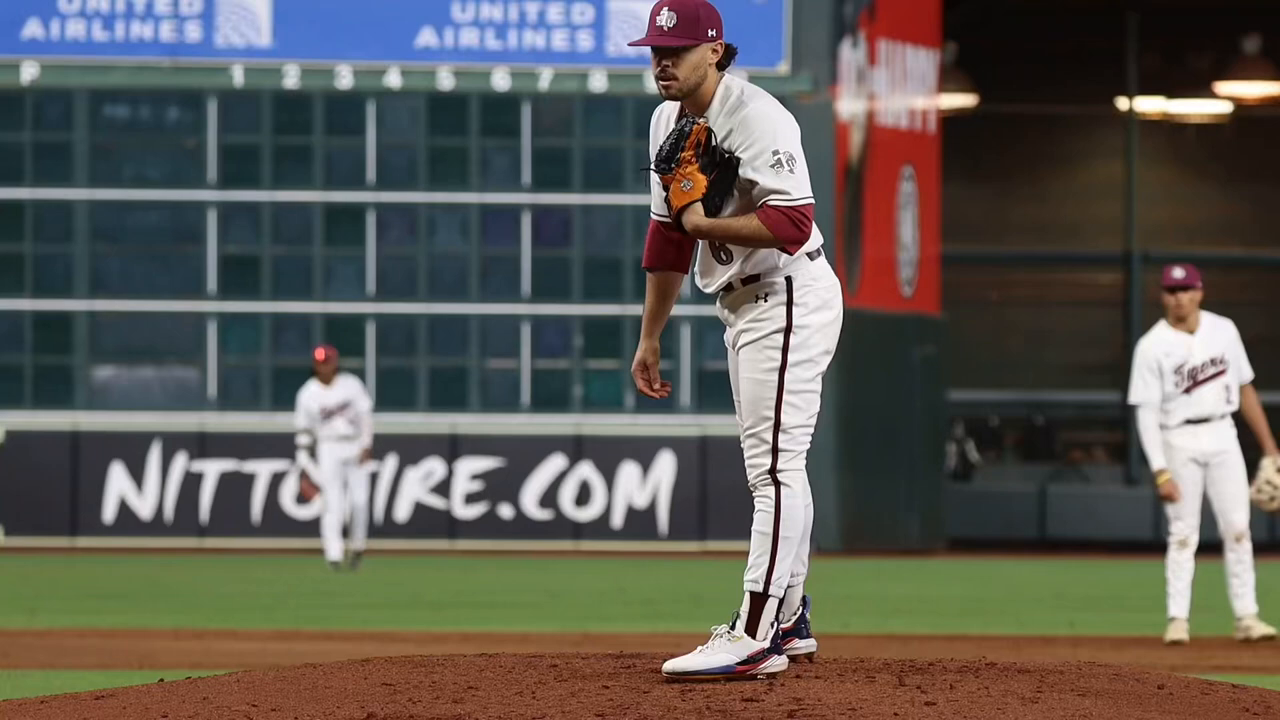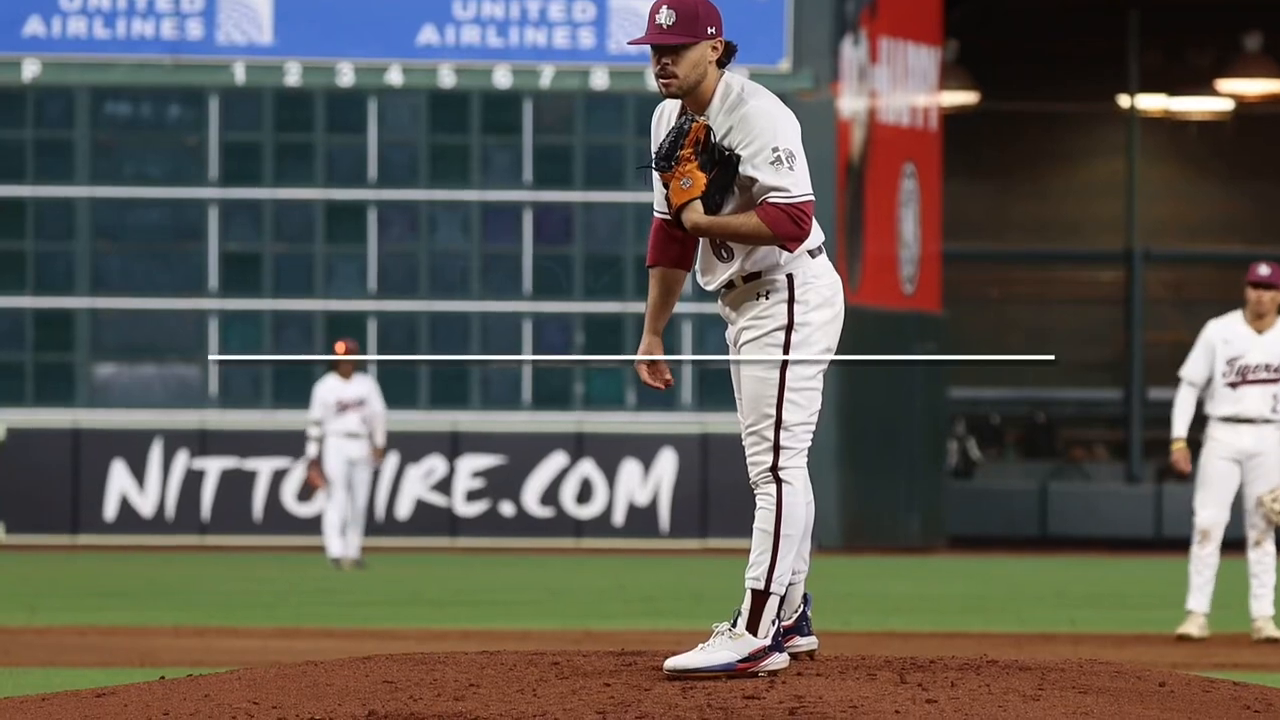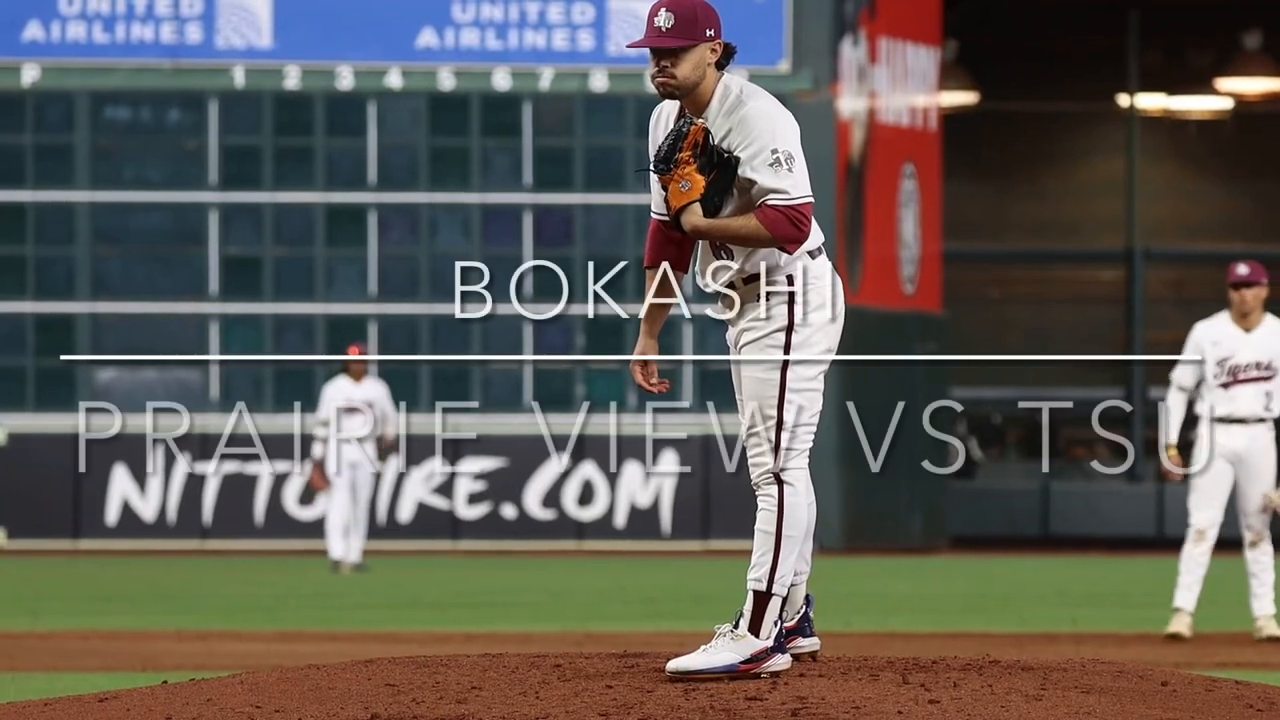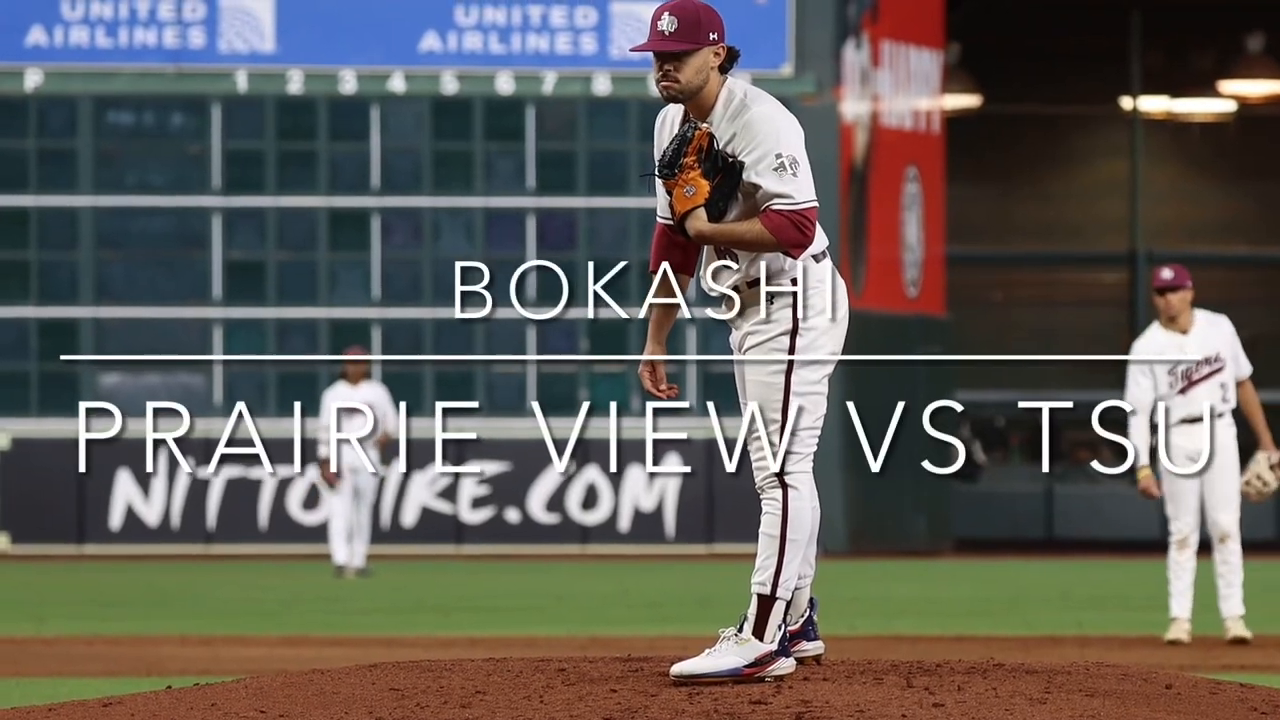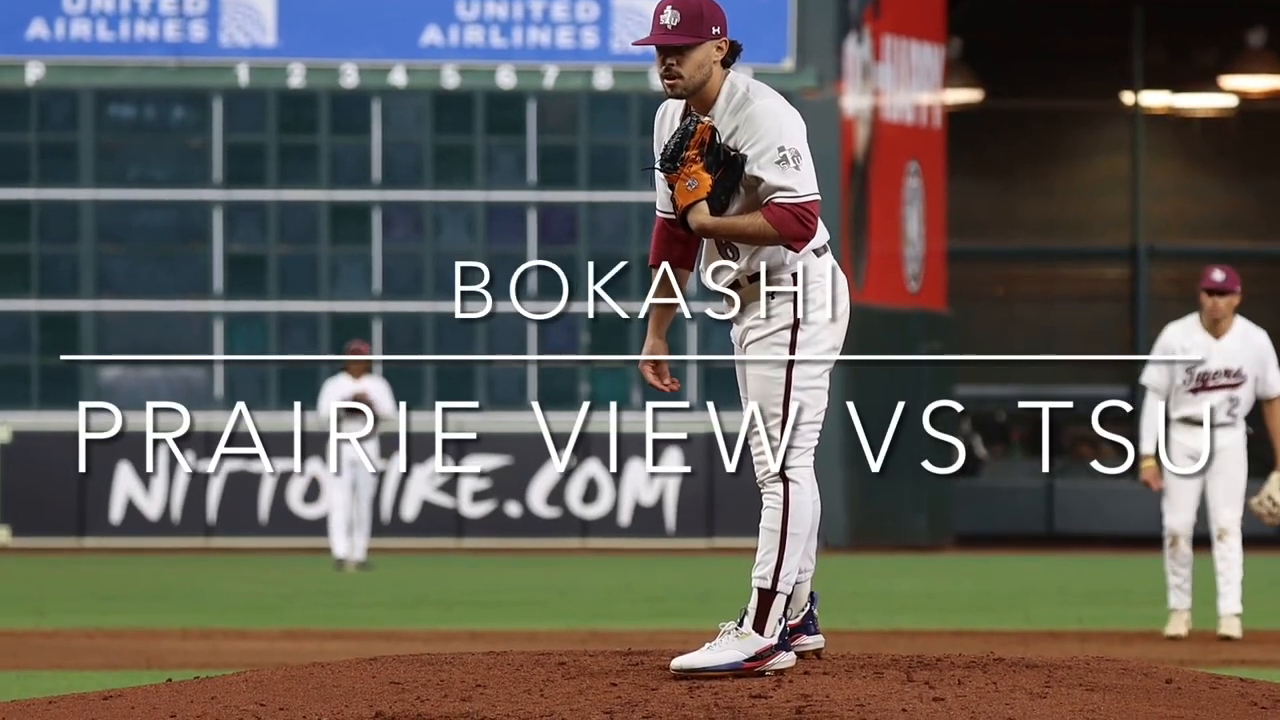
dt=0.7s
person 1, frame 1
left shoulder: (756, 117)
right shoulder: (667, 120)
left elbow: (793, 224)
right elbow: (667, 233)
left wrist: (703, 224)
right wrist: (649, 338)
left hip: (788, 299)
right hip: (742, 304)
left knee: (773, 467)
right knee: (771, 464)
left ankle: (756, 637)
right ankle: (788, 619)
person 1, frame 2
left shoulder: (757, 114)
right shoulder: (668, 117)
left elbow: (791, 220)
right elbow: (669, 230)
left wrist: (703, 221)
right wrist: (652, 333)
left hip: (790, 297)
right hip: (744, 301)
left knee: (775, 463)
right knee: (773, 463)
left ankle: (757, 635)
right ankle: (789, 617)
person 1, frame 3
left shoulder: (756, 116)
right shoulder: (666, 120)
left elbow: (791, 223)
right elbow: (667, 233)
left wrist: (701, 224)
right wrist: (648, 335)
left hip: (791, 298)
right hip: (743, 303)
left knee: (777, 465)
right knee: (776, 464)
left ankle: (760, 636)
right ankle: (791, 618)
person 1, frame 4
left shoulder: (759, 121)
right shoulder: (670, 124)
left elbow: (796, 228)
right elbow: (672, 239)
left wrist: (707, 230)
right wrist: (656, 340)
left hip: (794, 303)
right hip: (748, 307)
left knee: (782, 470)
right knee: (779, 470)
left ankle: (763, 639)
right ankle: (796, 622)
person 1, frame 5
left shoulder: (763, 114)
right shoulder: (671, 118)
left elbow: (798, 221)
right elbow: (672, 231)
left wrist: (709, 222)
right wrist: (656, 333)
left hip: (796, 296)
right hip: (748, 302)
left knee: (782, 464)
right knee: (778, 463)
left ankle: (764, 634)
right ankle: (796, 616)
person 2, frame 1
left shoulder: (1224, 330)
right shoulder: (1151, 346)
left elbow: (1245, 388)
right elbow: (1146, 414)
right wrist: (1160, 471)
left hip: (1222, 436)
right hip: (1179, 442)
left knee: (1237, 526)
right knee: (1182, 533)
left ankle: (1247, 617)
right ankle: (1178, 620)
person 2, frame 2
right shoulder: (1218, 331)
right elbow: (1189, 386)
right wrist: (1178, 440)
right hip: (1222, 437)
right knee: (1207, 523)
right ankle: (1196, 614)
person 2, frame 3
right shoulder: (1205, 333)
right elbow: (1179, 391)
right wrist: (1169, 446)
right hip: (1214, 436)
right knee: (1202, 523)
right ankle: (1182, 612)
person 2, frame 4
left shoulder: (1220, 327)
right shoulder: (1146, 347)
left elbow: (1243, 384)
right elbow: (1138, 412)
right wrist: (1143, 467)
left hip: (1220, 433)
right hip: (1177, 441)
left knee: (1225, 527)
right knee: (1182, 531)
left ankle: (1233, 616)
right ankle: (1180, 619)
person 2, frame 5
right shoulder: (1175, 336)
right elbow: (1154, 397)
right wrist: (1148, 456)
left hip: (1229, 439)
right hip: (1183, 438)
left knee: (1226, 526)
right knee: (1176, 526)
left ankle: (1230, 614)
right ankle: (1179, 610)
person 3, frame 1
left shoulder: (863, 44)
right shoulder: (846, 47)
left elbow: (865, 88)
right elbow: (844, 91)
left hip: (859, 122)
right hip: (849, 122)
left knee: (857, 191)
right knee: (848, 195)
left ankle: (854, 275)
right ankle: (849, 274)
person 3, frame 2
left shoulder: (864, 42)
right shoulder: (847, 44)
left elbow: (866, 83)
right elbow: (845, 87)
left hip: (860, 118)
right hip: (850, 118)
left knee: (857, 190)
right knee: (849, 192)
left ankle: (855, 271)
right ankle: (850, 272)
person 3, frame 3
left shoulder: (864, 41)
right shoulder: (846, 44)
left elbow: (866, 84)
right elbow: (844, 86)
left hip: (860, 118)
right hip: (849, 118)
left knee: (858, 192)
right knee: (848, 197)
left ankle: (856, 272)
right ankle: (850, 273)
person 3, frame 4
left shoulder: (865, 46)
right shoulder: (849, 48)
left elbow: (869, 89)
right elbow: (848, 91)
left hip: (862, 122)
right hip: (852, 122)
left knee: (861, 197)
right knee: (852, 196)
left ankle: (860, 277)
right ankle: (854, 275)
person 3, frame 5
left shoulder: (869, 39)
right shoulder: (851, 43)
left elbow: (870, 82)
right elbow: (849, 86)
left hip: (864, 116)
right hip: (853, 117)
left knee: (862, 189)
right knee: (852, 191)
left ankle: (861, 269)
right ankle: (855, 267)
person 4, frame 1
left shoulder: (352, 383)
right shoulder: (306, 394)
left elbow: (365, 414)
right elbow: (302, 430)
left wrist: (366, 446)
right wrist: (303, 465)
left hip: (355, 448)
right hip: (328, 450)
left knee: (360, 500)
right knee: (332, 504)
left ankle: (357, 547)
right ankle: (334, 557)
person 4, frame 2
left shoulder: (368, 383)
right shoulder: (323, 386)
left elbow: (378, 415)
right elbow: (315, 422)
left wrist: (380, 446)
right wrist: (313, 458)
left hip: (363, 448)
right hip: (335, 446)
left knee: (359, 503)
right knee: (336, 501)
left ankle: (353, 554)
right ankle: (335, 555)
person 4, frame 3
left shoulder: (378, 387)
right shoulder: (333, 387)
left elbow: (390, 415)
right elbow: (322, 423)
left wrist: (389, 438)
right wrist: (317, 458)
left hip: (366, 450)
right hip: (338, 449)
left knee: (361, 505)
right knee: (338, 503)
left ankle: (355, 557)
right ankle: (337, 557)
person 4, frame 4
left shoulder: (378, 390)
right shoulder: (332, 393)
left elbow: (391, 419)
right elbow: (325, 429)
left wrist: (386, 436)
right wrist: (324, 460)
left hip: (368, 454)
right hip: (340, 454)
left knee: (364, 509)
right knee: (340, 508)
left ankle: (359, 562)
right ankle: (341, 562)
person 4, frame 5
left shoulder: (379, 384)
right shoulder: (333, 384)
left elbow: (390, 413)
right elbow: (324, 414)
left wrist: (369, 403)
right wrist: (345, 406)
left hip: (368, 447)
right hip: (341, 446)
left knee: (364, 503)
right knee: (340, 501)
left ankle: (359, 556)
right ankle: (341, 555)
